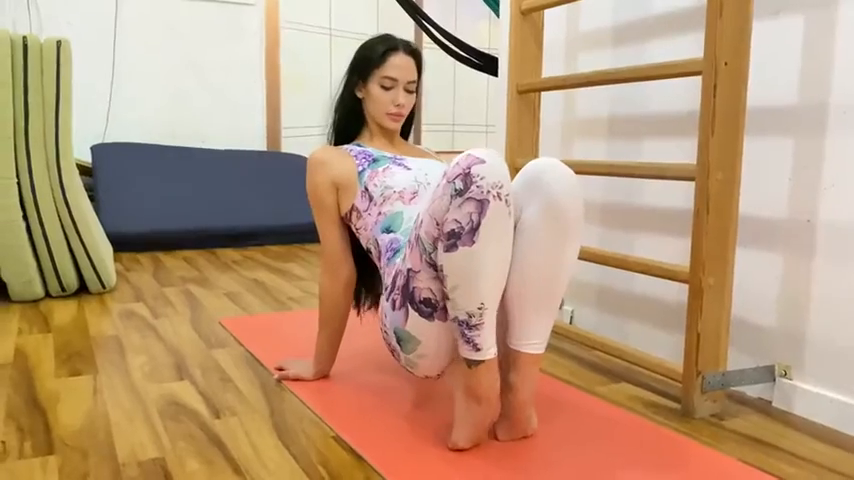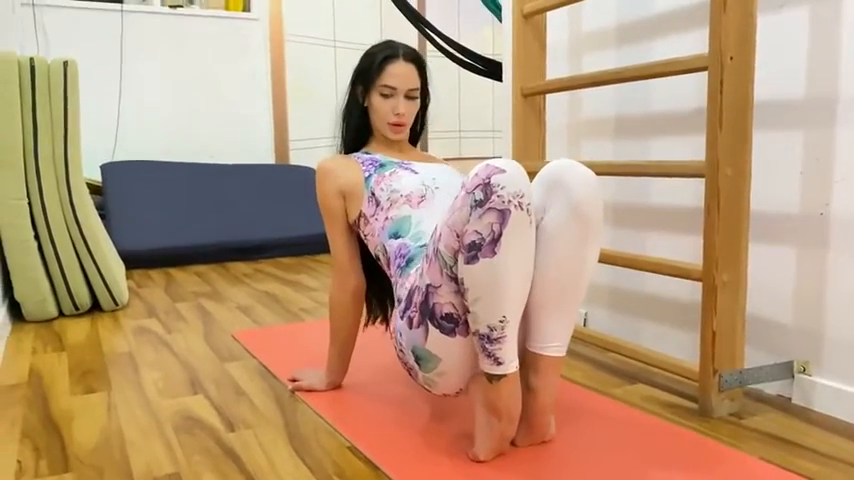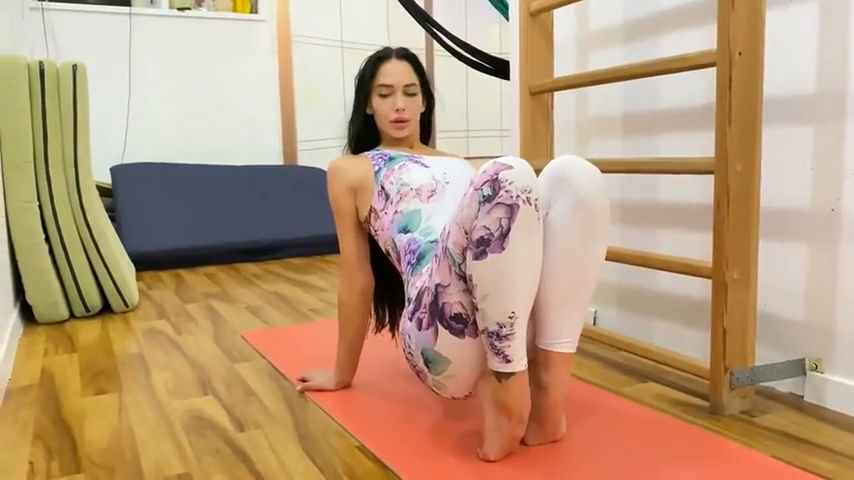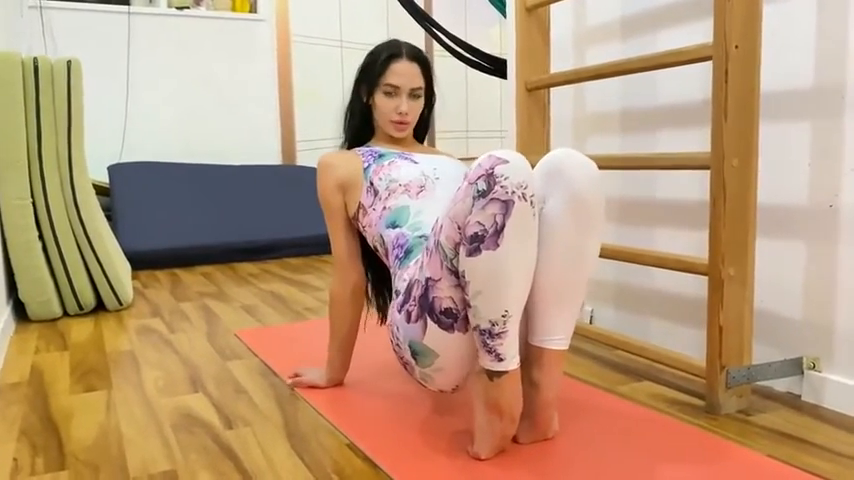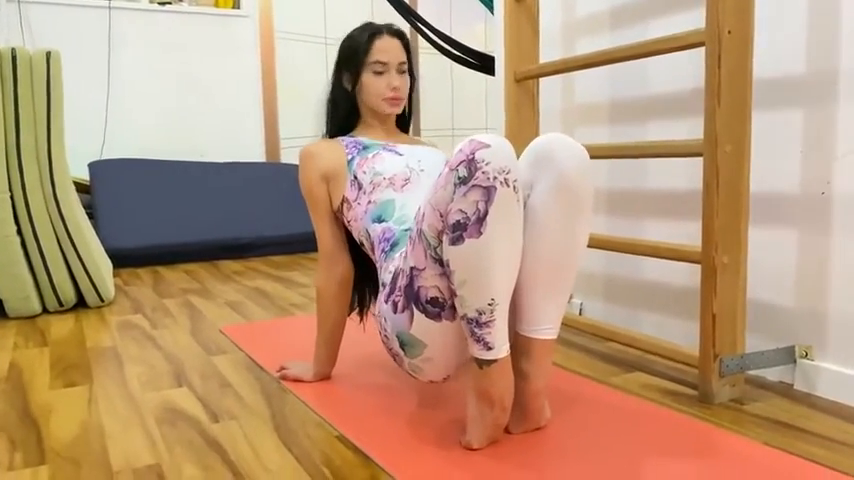
dt=1s
person 1, frame 1
left shoulder: (428, 156)
right shoulder: (330, 164)
right elbow: (339, 271)
left hip: (479, 308)
right hip: (421, 323)
left knee: (548, 176)
right knee: (479, 165)
left ankle: (517, 384)
right ankle: (475, 373)
person 1, frame 2
left shoulder: (439, 164)
right shoulder: (339, 172)
right elbow: (349, 280)
left hip: (498, 313)
right hip: (436, 333)
left knee: (568, 179)
right knee: (500, 177)
left ankle: (537, 391)
right ankle: (496, 390)
person 1, frame 3
left shoulder: (456, 163)
right shoulder: (351, 171)
right elbow: (357, 279)
left hip: (510, 315)
right hip: (445, 331)
left knee: (572, 173)
right knee: (507, 174)
left ankle: (547, 387)
right ankle: (504, 389)
person 1, frame 4
left shoulder: (447, 161)
right shoulder: (340, 167)
right elbow: (349, 275)
left hip: (503, 312)
right hip: (432, 325)
left knee: (568, 167)
right knee: (502, 169)
left ankle: (539, 384)
right ankle: (496, 387)
person 1, frame 5
left shoulder: (429, 150)
right shoulder: (324, 157)
right elbow: (336, 267)
left hip: (488, 300)
right hip: (420, 317)
left knee: (556, 152)
right knee: (484, 153)
left ankle: (529, 375)
right ankle: (489, 377)
